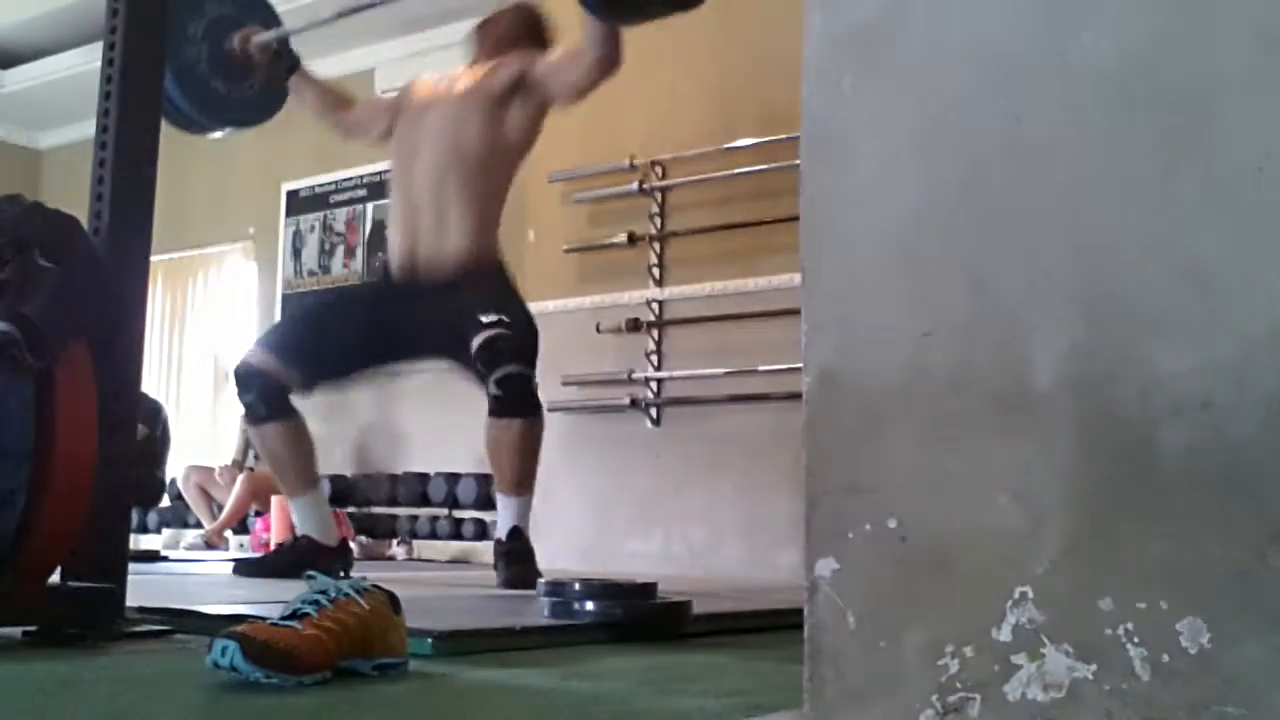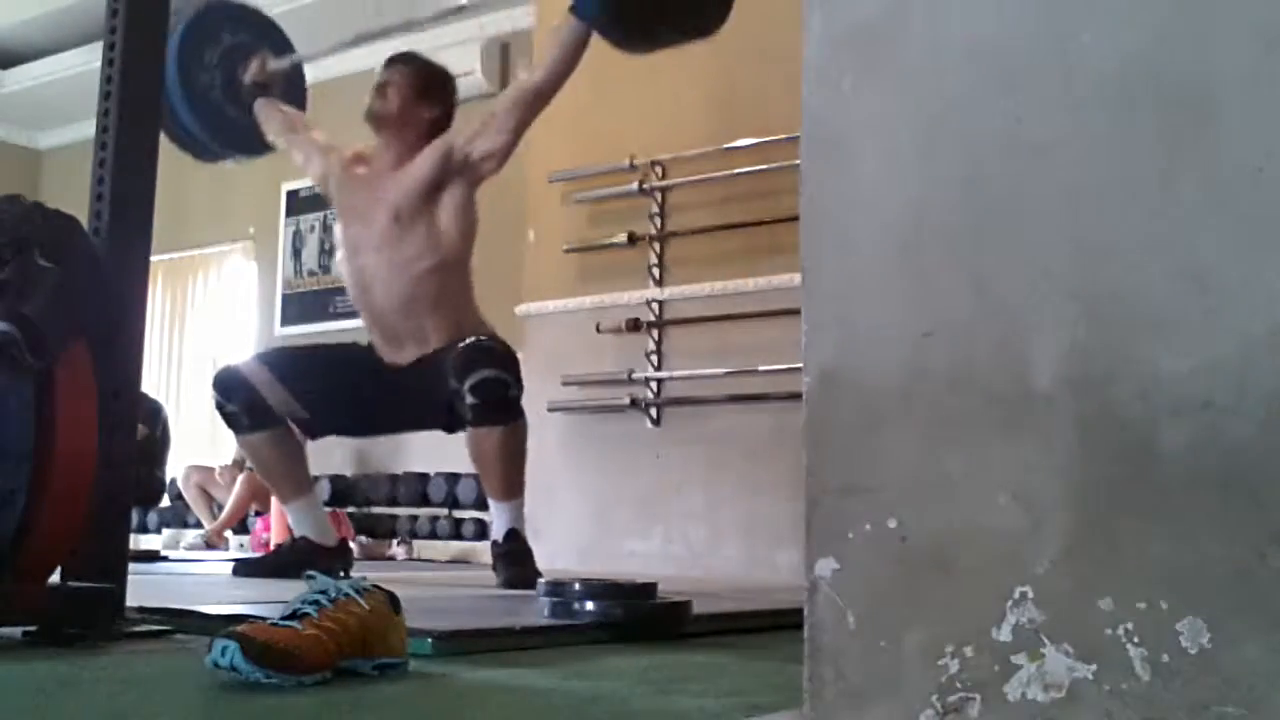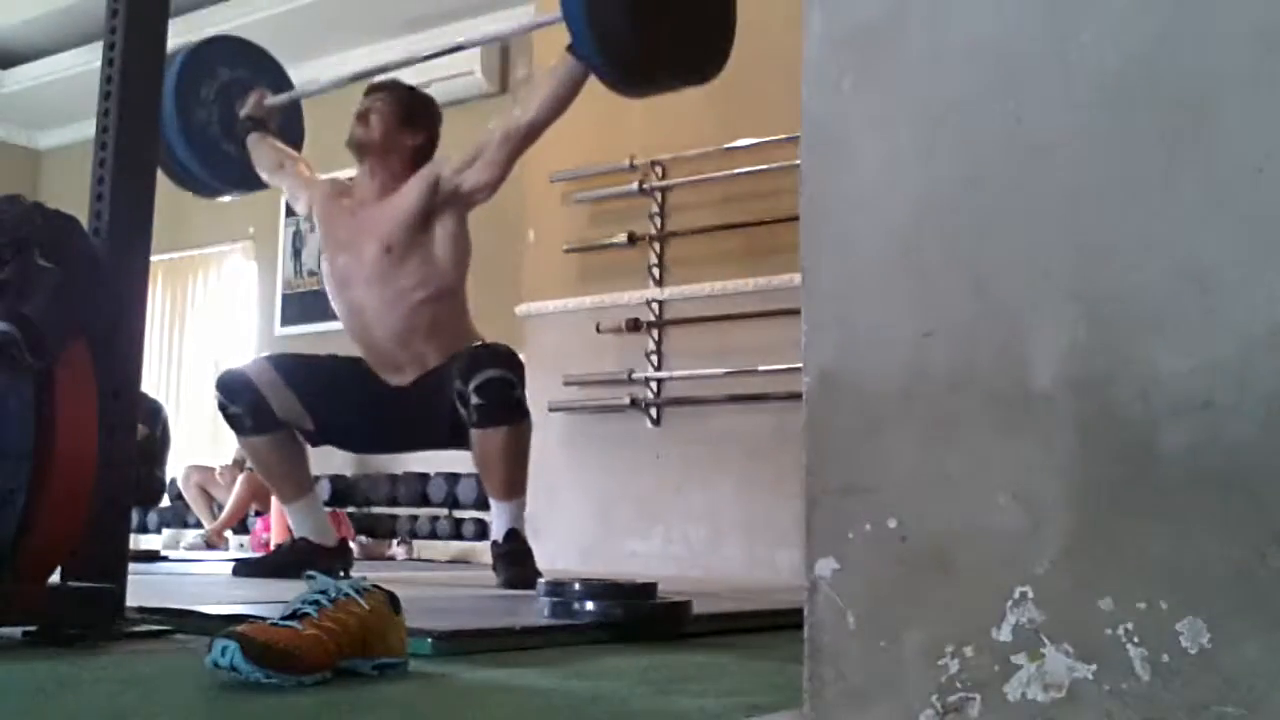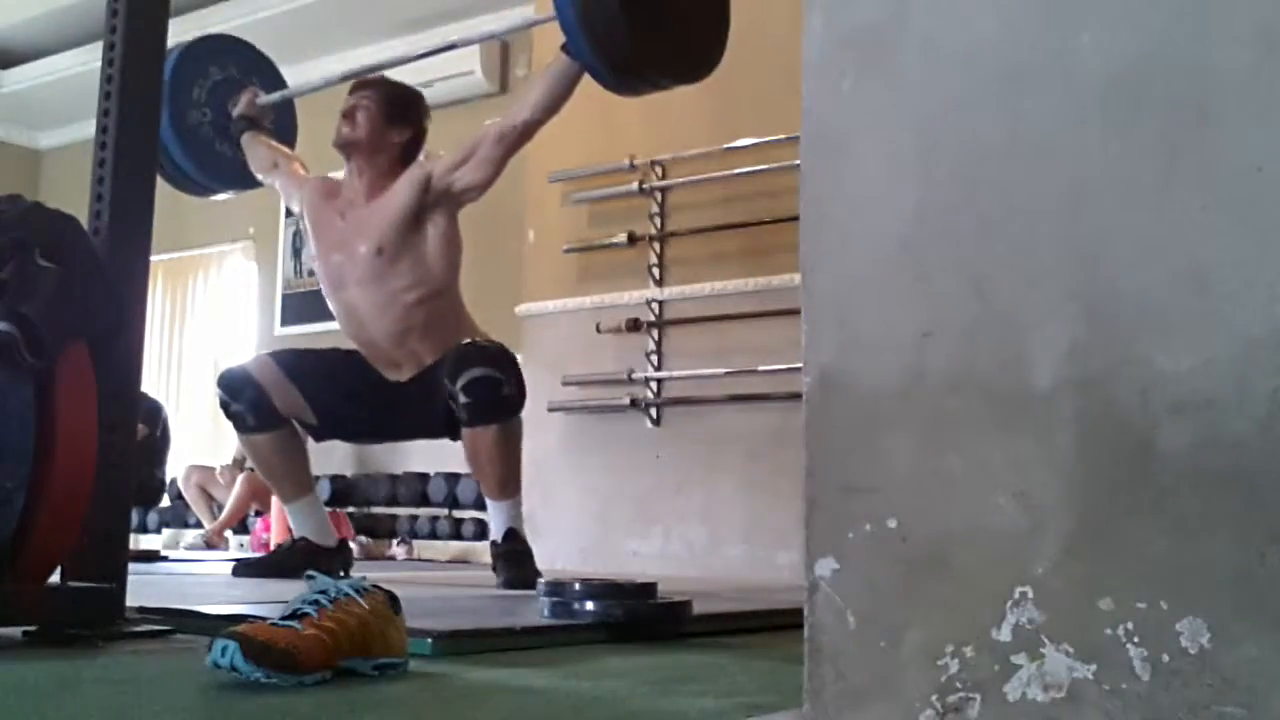
dt=0.2s
person 1, frame 1
left shoulder: (522, 79)
right shoulder: (419, 95)
left elbow: (597, 61)
right elbow: (343, 109)
right wrist: (278, 61)
left hip: (467, 283)
right hip: (397, 295)
left knee: (505, 364)
right knee: (257, 373)
left ankle: (512, 538)
right ankle: (319, 538)
person 1, frame 2
left shoulder: (447, 165)
right shoulder: (340, 172)
left elbow: (530, 91)
right elbow: (289, 130)
left wrist: (585, 13)
right wrist: (260, 92)
left hip: (455, 373)
right hip: (382, 373)
left knee: (485, 377)
right knee: (238, 387)
left ankle: (508, 540)
right ankle: (316, 539)
person 1, frame 3
left shoulder: (434, 192)
right shoulder: (326, 203)
left elbow: (521, 125)
right elbow: (277, 166)
right wrist: (254, 126)
left hip: (459, 391)
right hip: (383, 394)
left knee: (491, 375)
right knee: (242, 390)
left ankle: (509, 543)
right ankle: (318, 542)
person 1, frame 4
left shoulder: (426, 190)
right shoulder: (317, 199)
left elbow: (515, 123)
right elbow: (270, 164)
left wrist: (577, 47)
right wrist: (246, 123)
left hip: (463, 375)
right hip: (384, 385)
left knee: (477, 377)
right knee: (245, 388)
left ankle: (509, 543)
right ankle: (318, 543)
